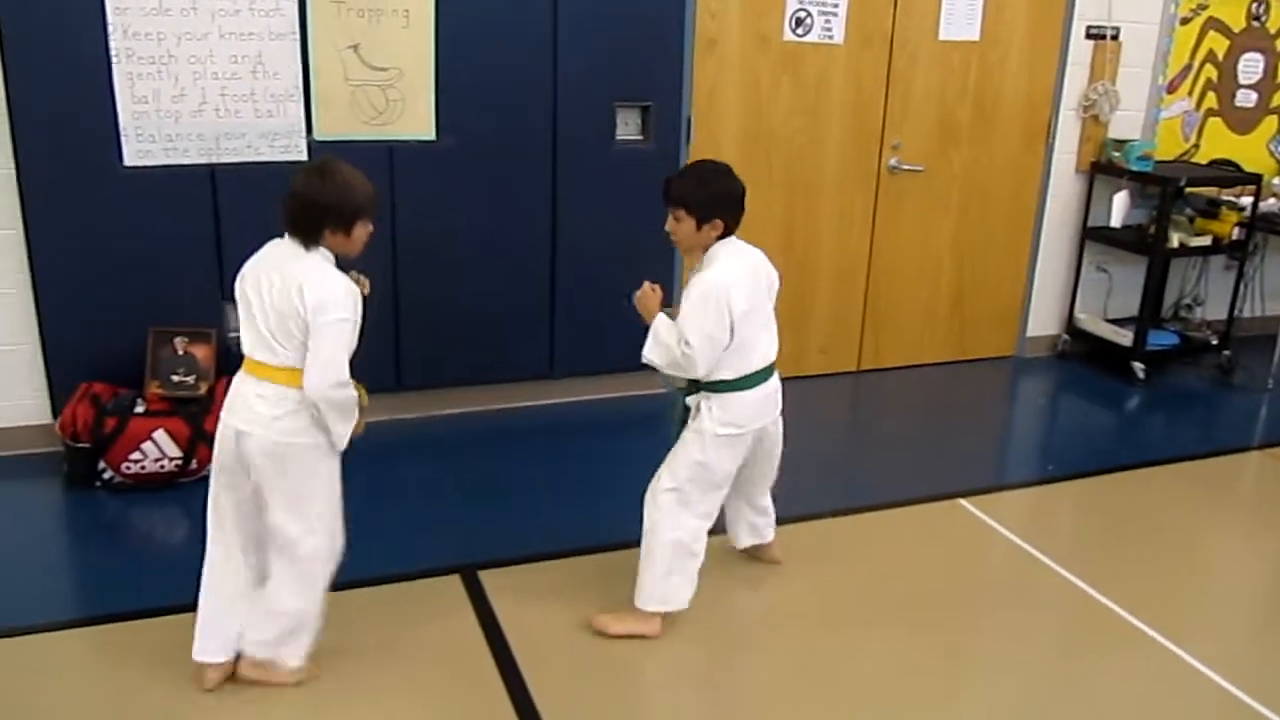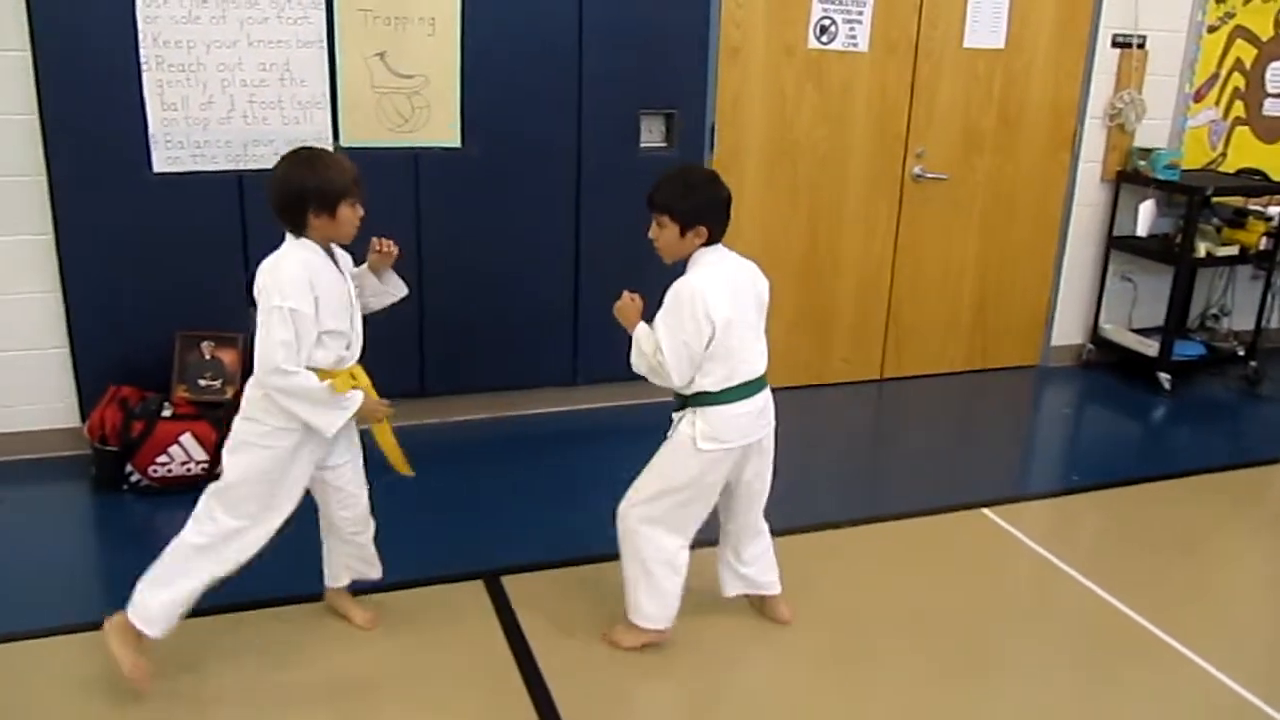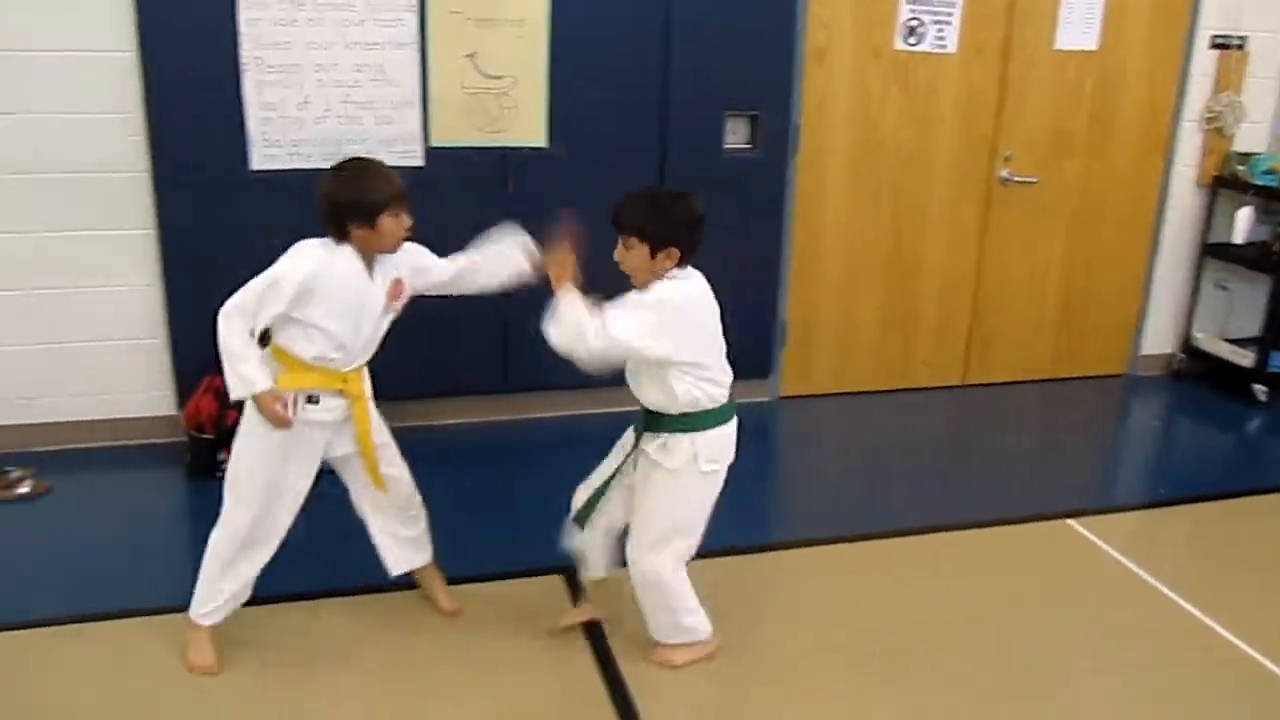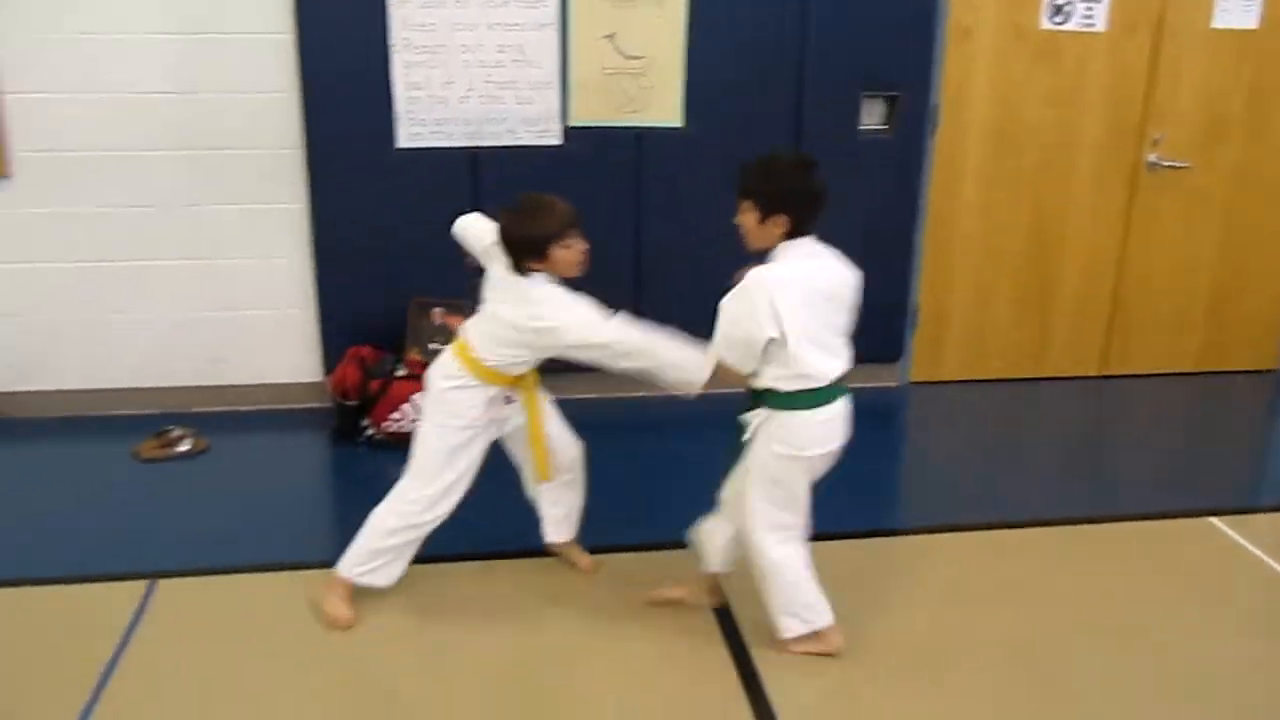
dt=0.4s
person 1, frame 1
left shoulder: (265, 258)
right shoulder: (334, 290)
right elbow: (324, 383)
right wrist: (349, 417)
left hip: (243, 408)
right hip: (292, 424)
left knee: (233, 541)
right knee: (311, 544)
left ankle: (215, 655)
right ankle: (266, 655)
person 1, frame 2
left shoulder: (331, 258)
right shoulder: (286, 274)
left elbow: (355, 300)
right elbow: (277, 372)
left wrist: (377, 270)
right wrist: (353, 404)
left hip: (328, 412)
right hip: (278, 421)
left knee: (351, 507)
right knee: (230, 526)
left ankle: (340, 587)
right ankle: (132, 624)
person 1, frame 3
left shoulder: (404, 260)
right shoulder: (309, 263)
left elbow: (464, 271)
right elbow: (235, 316)
left wrist: (525, 254)
right wrist: (255, 387)
left hip: (349, 399)
right hip: (289, 403)
left knee: (393, 488)
right knee: (252, 515)
left ankle: (423, 569)
right ankle: (203, 621)
person 1, frame 4
left shoulder: (508, 257)
right shoulder: (550, 309)
left elbow: (468, 225)
right elbow: (623, 343)
right wrist: (703, 364)
left hip: (511, 384)
right hip: (464, 394)
left knee: (563, 454)
right knee: (423, 496)
left ankle: (559, 539)
right ankle: (343, 580)
person 2, frame 1
left shoulder: (711, 284)
right shoulder: (756, 261)
left elbow: (689, 359)
left wrist: (655, 316)
right wrist: (683, 319)
left hip: (726, 406)
right hip: (763, 391)
left knee: (674, 499)
right knee: (750, 475)
left ankle: (650, 610)
right ankle: (761, 541)
person 2, frame 2
left shoulder: (690, 291)
right shoulder: (747, 272)
left elbow: (668, 370)
left wrist: (636, 325)
right wrist: (657, 325)
left hip: (712, 422)
right hip: (755, 407)
left knee: (645, 512)
right knee: (743, 510)
left ankle: (650, 619)
right ankle: (766, 593)
person 2, frame 3
left shoulder: (678, 302)
right shoulder: (678, 284)
left elbow: (596, 339)
right elbow: (611, 329)
left wrist: (564, 285)
left hip: (698, 444)
right hip: (660, 430)
left knee: (654, 554)
right knee: (594, 506)
left ankle: (688, 637)
right ankle: (593, 596)
person 2, frame 4
left shoulder: (763, 283)
right shoulder: (838, 267)
left elbow: (732, 358)
left hip: (790, 423)
right hip: (828, 408)
left knee: (771, 531)
right knee: (740, 497)
left ankle: (816, 629)
right ankle: (709, 582)
